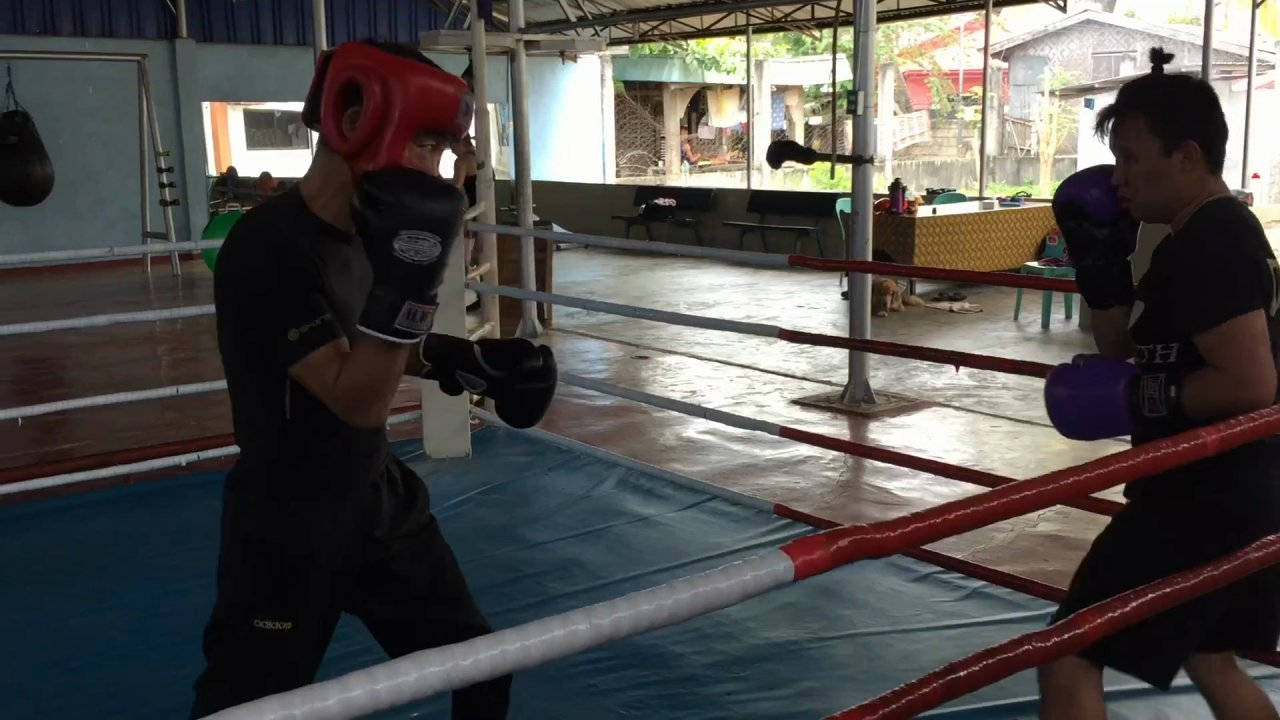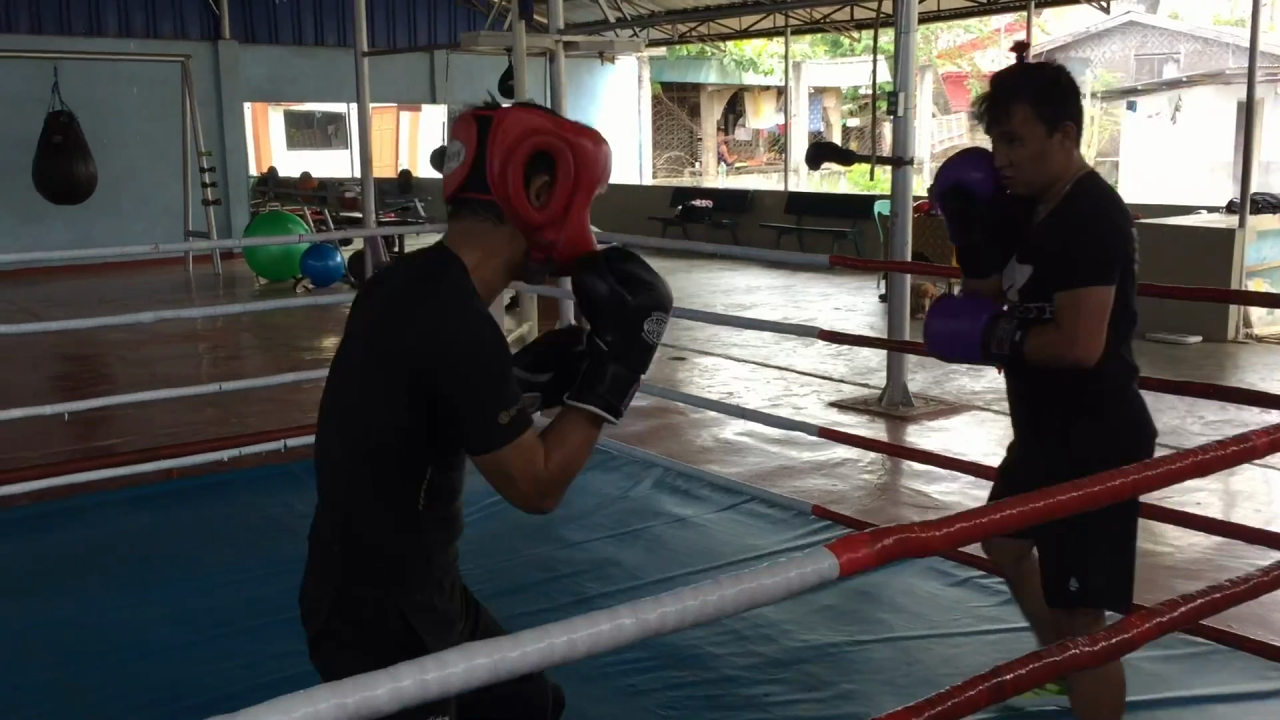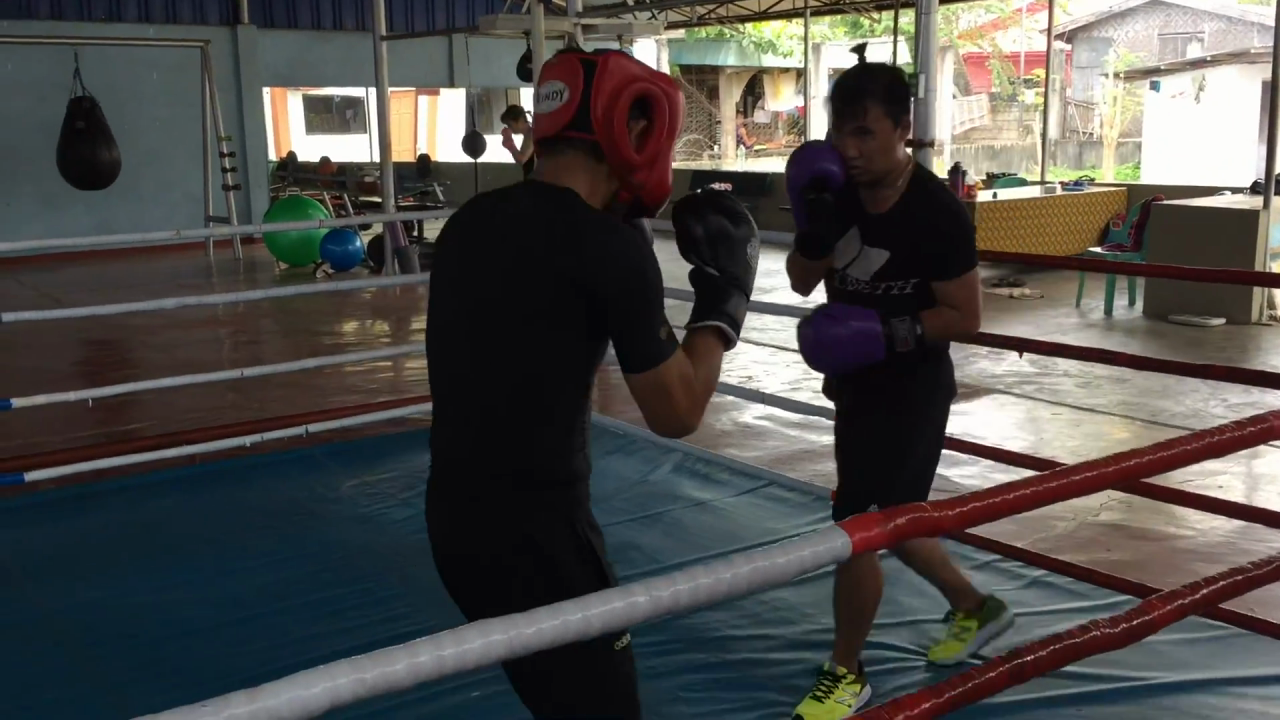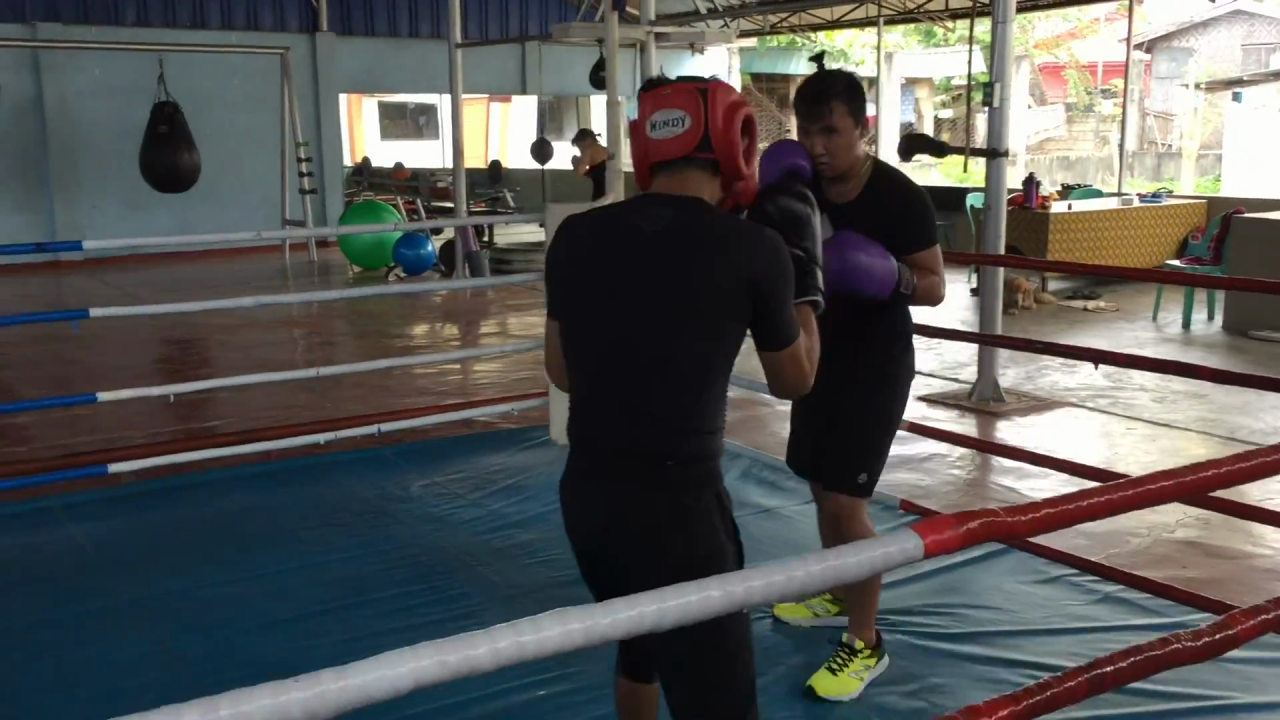
dt=0.7s
person 1, frame 1
left shoulder: (1208, 250)
right shoulder: (1220, 236)
right elbow: (1121, 347)
left wrist: (1144, 401)
right wrist: (1100, 265)
left hip: (1200, 511)
left knee: (1066, 662)
right knee: (1209, 659)
person 1, frame 2
left shoulder: (1091, 219)
right shoulder: (1024, 203)
left elbow: (1080, 344)
right elbow: (986, 299)
left wrist: (993, 339)
right wrist: (972, 235)
left hip: (1096, 440)
right hip: (1048, 429)
left knee: (1079, 610)
right knee: (1006, 540)
person 1, frame 3
left shoulder: (936, 211)
right shoulder: (837, 189)
left elbow: (964, 318)
right elbow: (802, 282)
left wrist: (890, 335)
right wrist: (810, 228)
left hip: (908, 391)
right hip: (855, 385)
right ankle: (976, 607)
person 1, frame 4
left shoulder: (899, 197)
right shoulder: (802, 186)
left elbow: (935, 287)
left wrist: (890, 279)
left hip: (876, 367)
right hip: (818, 357)
left knee: (845, 499)
right knee: (823, 490)
left ankle: (862, 642)
right ankle: (838, 596)
person 2, frame 1
left shoulder: (366, 226)
right shoulder: (266, 247)
right elbow: (355, 400)
left wrist: (465, 362)
right wrist: (408, 283)
left hip: (380, 495)
right hip: (288, 521)
person 2, frame 2
left shoulder: (416, 282)
right shoulder: (455, 323)
right elbow: (538, 488)
left wrist: (525, 379)
right wrist: (618, 362)
left hip: (413, 587)
right hip: (380, 608)
person 2, frame 3
left shoulder: (470, 224)
right shoulder: (605, 245)
right elbow: (675, 412)
right wrist: (724, 295)
left hip: (457, 510)
right hip: (536, 522)
person 2, frame 4
left shoulder: (576, 237)
right shoulder: (751, 250)
right elbow: (794, 380)
right wrist: (804, 265)
left hip: (588, 494)
right hip: (679, 504)
left knee: (645, 638)
